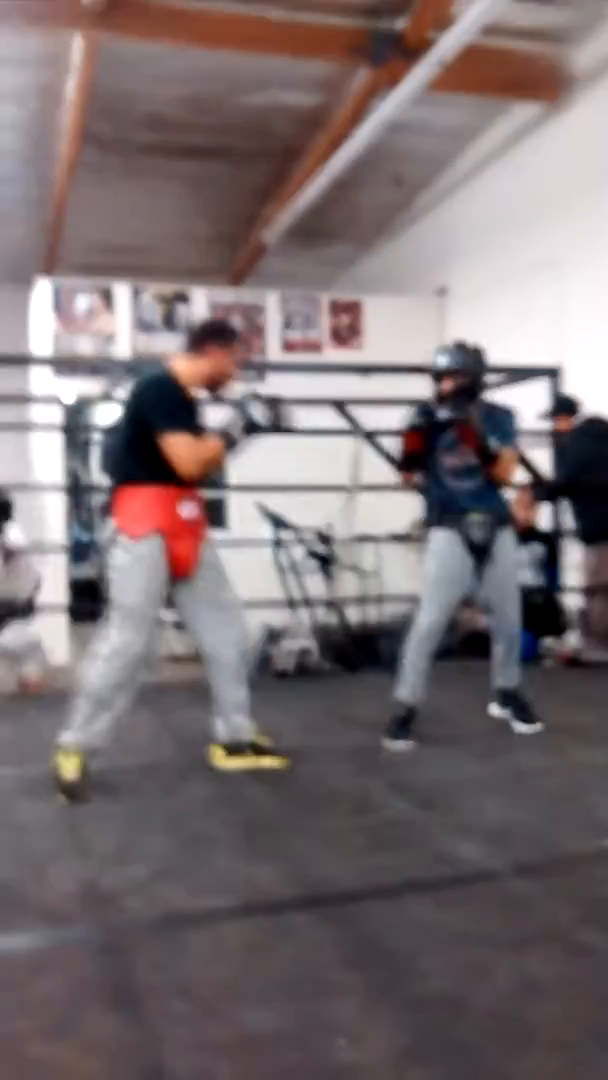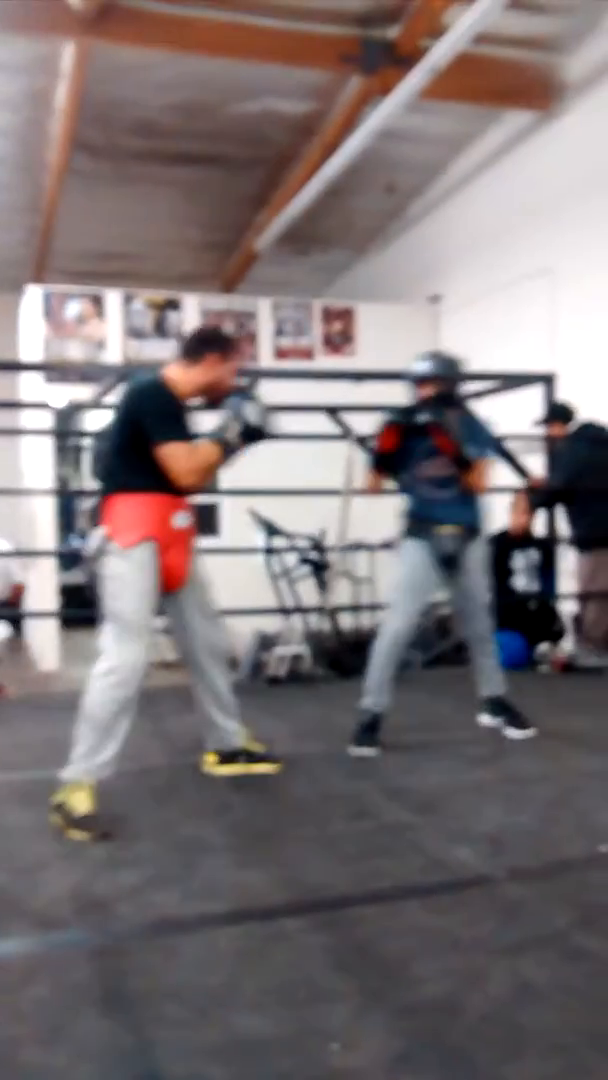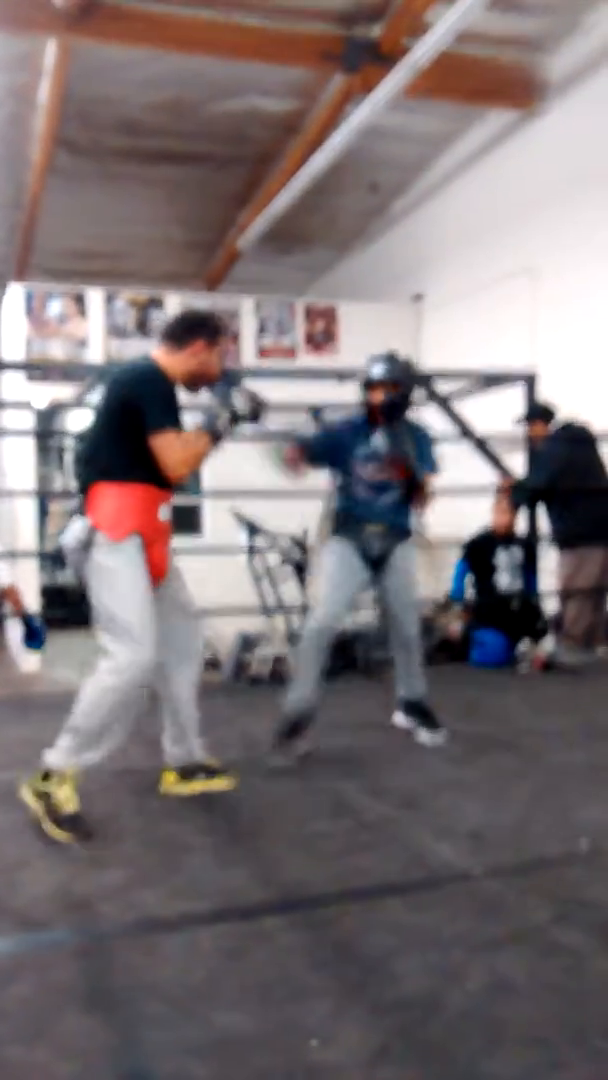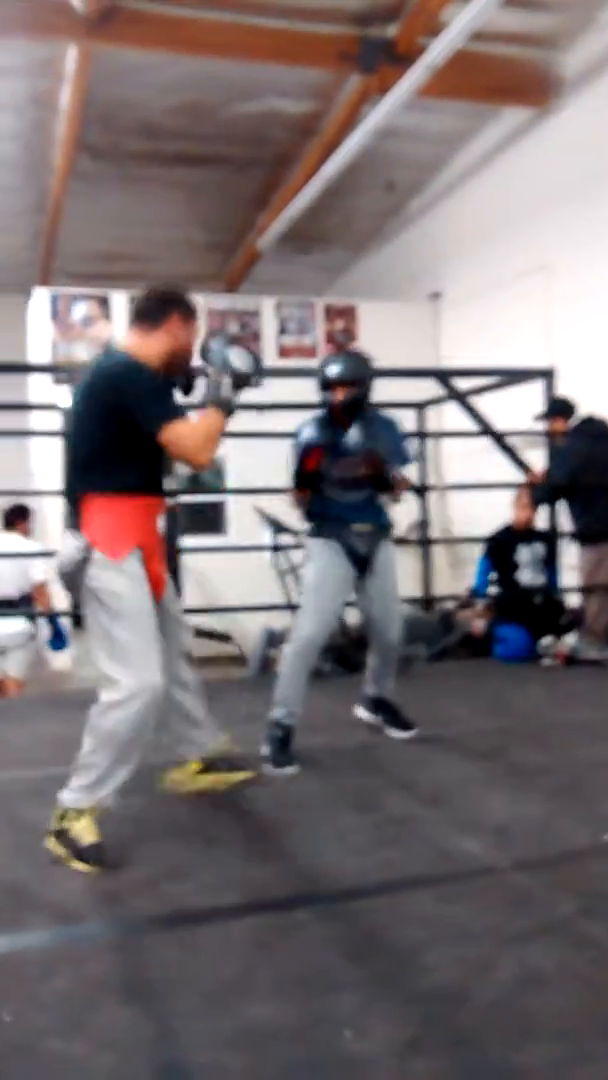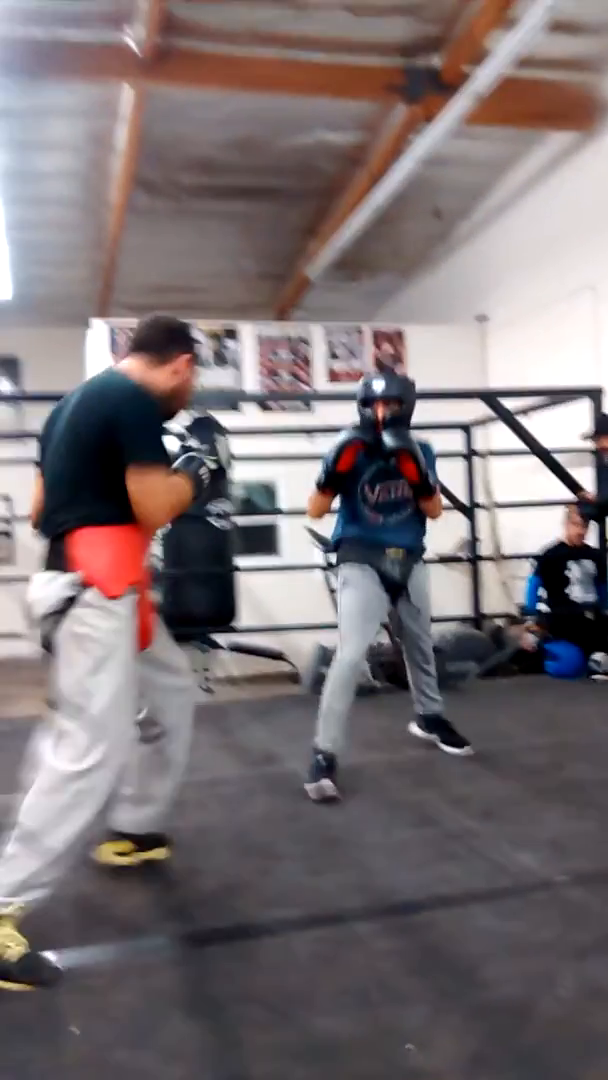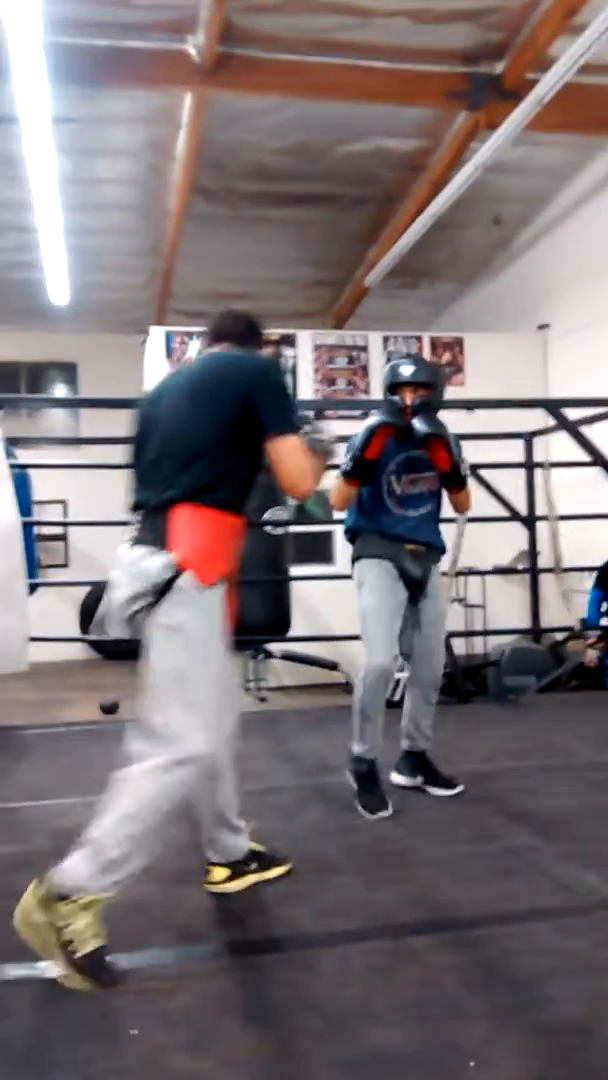
dt=0.4s
person 1, frame 1
left shoulder: (183, 397)
right shoulder: (157, 389)
left elbow: (202, 463)
right elbow: (188, 463)
left wrist: (250, 421)
right wrist: (239, 424)
left hip: (185, 523)
right hip: (143, 525)
left knee: (224, 627)
right knee: (128, 639)
left ankle: (233, 737)
right ankle: (73, 748)
person 1, frame 2
left shoulder: (173, 403)
right shoulder: (153, 394)
left elbow: (191, 474)
right elbow: (185, 472)
left wrist: (234, 435)
right wrist: (231, 430)
left hip: (172, 537)
right hip: (134, 535)
left knee: (205, 641)
right knee: (124, 656)
left ankle: (226, 745)
right ankle: (76, 786)
person 1, frame 3
left shoulder: (147, 382)
right shoulder: (148, 380)
left elbow: (170, 456)
right elbow: (176, 466)
left wrist: (222, 417)
right wrist: (220, 417)
left hip: (142, 533)
right hip: (115, 531)
left knee: (181, 640)
right knee: (134, 655)
left ankle: (183, 761)
right ankle: (55, 775)
person 1, frame 4
left shoulder: (120, 372)
right shoulder: (128, 375)
right elbow: (197, 450)
left wrist: (185, 386)
right wrist: (225, 385)
left hip: (133, 542)
right hip: (112, 545)
left knee: (170, 658)
right knee: (136, 682)
left ankle: (199, 756)
right ankle: (74, 812)
person 1, frame 5
left shoulder: (79, 402)
right shoulder: (135, 398)
right elbow: (153, 508)
right wrist: (193, 472)
left hip: (106, 583)
right hip: (99, 587)
left knee: (173, 695)
right knee: (87, 750)
left ankle: (132, 830)
person 1, frame 6
left shoulder: (164, 391)
right shoulder: (257, 370)
right elbow: (297, 482)
right wrist: (311, 449)
left hip: (164, 561)
right hip: (187, 568)
left knee: (206, 724)
right knee: (184, 747)
left ankle: (227, 853)
right ankle: (64, 895)
person 2, frame 1
left shoulder: (499, 417)
right shoulder: (434, 421)
left elbow: (505, 472)
right elbow: (411, 480)
left wrist: (474, 433)
right wrist: (413, 445)
left hip: (496, 528)
right hip: (449, 530)
left knee: (508, 619)
right knee: (431, 621)
left ankle: (506, 694)
right ankle: (406, 709)
person 2, frame 2
left shoulder: (473, 430)
right shoulder: (406, 429)
left elbow: (477, 483)
right elbow: (374, 484)
left wrist: (453, 443)
right wrist: (386, 445)
left hip: (465, 540)
right hip: (419, 540)
left knee: (480, 626)
right knee: (396, 630)
left ankle: (495, 702)
right ankle: (371, 716)
person 2, frame 3
left shoulder: (416, 437)
right shoulder: (347, 431)
left elbow: (421, 498)
right elbow: (297, 460)
left wrist: (408, 467)
right wrist: (296, 452)
left hip: (395, 542)
right hip: (349, 539)
left knee: (407, 627)
right knee: (322, 622)
left ankle: (411, 706)
right ankle: (299, 712)
person 2, frame 4
left shoulder: (384, 430)
right shoulder: (316, 432)
left elbow: (396, 493)
right elbow: (301, 500)
left wrist: (380, 464)
right wrist: (306, 464)
left hip: (376, 537)
right hip: (329, 539)
left knee: (388, 631)
right knee: (310, 632)
left ankle: (376, 700)
right ankle: (280, 727)
person 2, frame 5
left shoulder: (419, 451)
right shoulder: (350, 451)
left elbow: (434, 510)
right elbow: (315, 509)
left wrist: (413, 466)
right wrist: (338, 465)
left hip: (409, 562)
right hip: (361, 562)
left knee: (420, 646)
right knee: (350, 656)
left ankle: (429, 717)
right ankle: (324, 756)
person 2, frame 6
left shoulder: (441, 442)
right shoulder: (376, 437)
left elbow: (462, 506)
right elbow: (339, 501)
left wrist: (446, 456)
right wrist: (366, 450)
left hip: (425, 559)
right hip: (378, 556)
left knee: (429, 663)
right knee: (380, 661)
left ankle: (413, 757)
right ankle: (365, 764)
